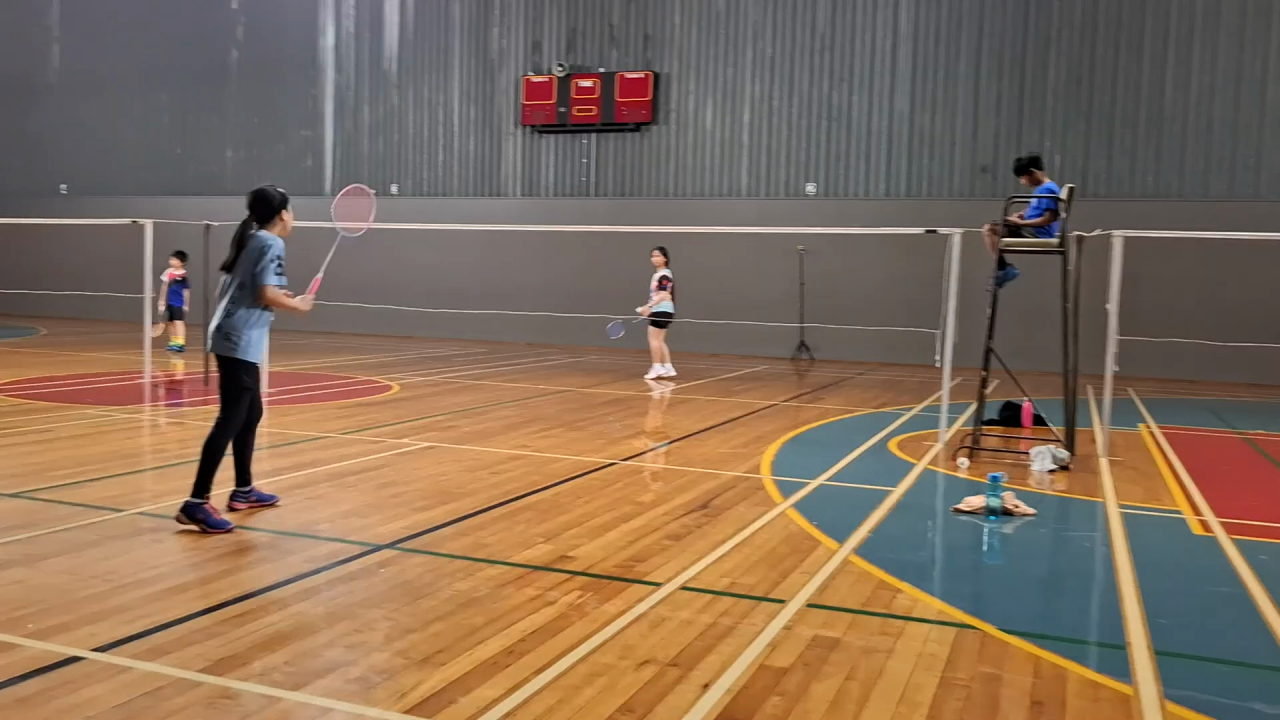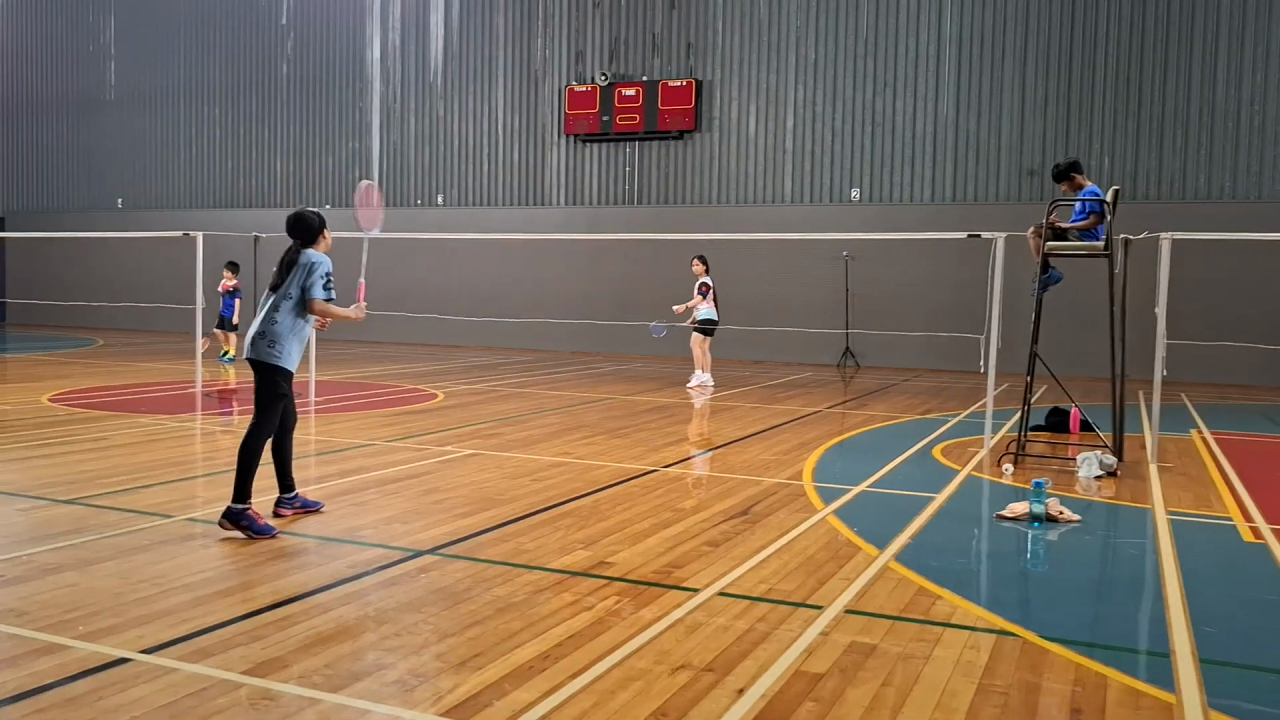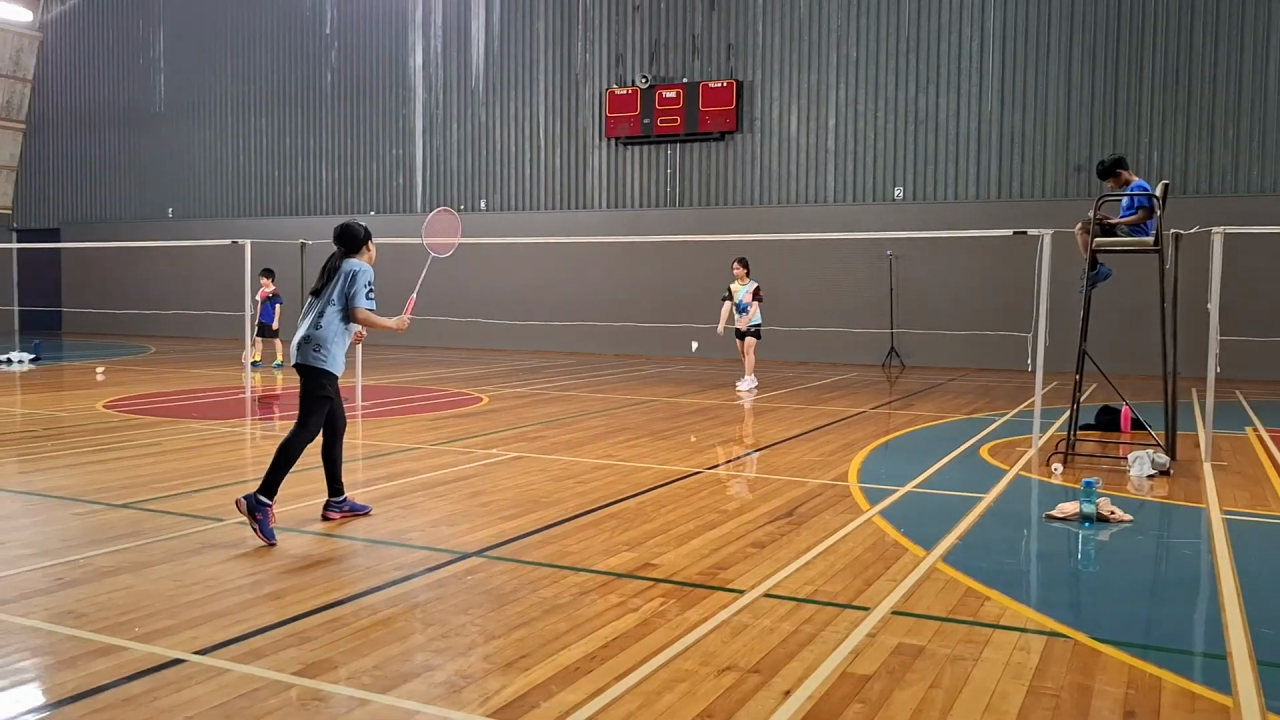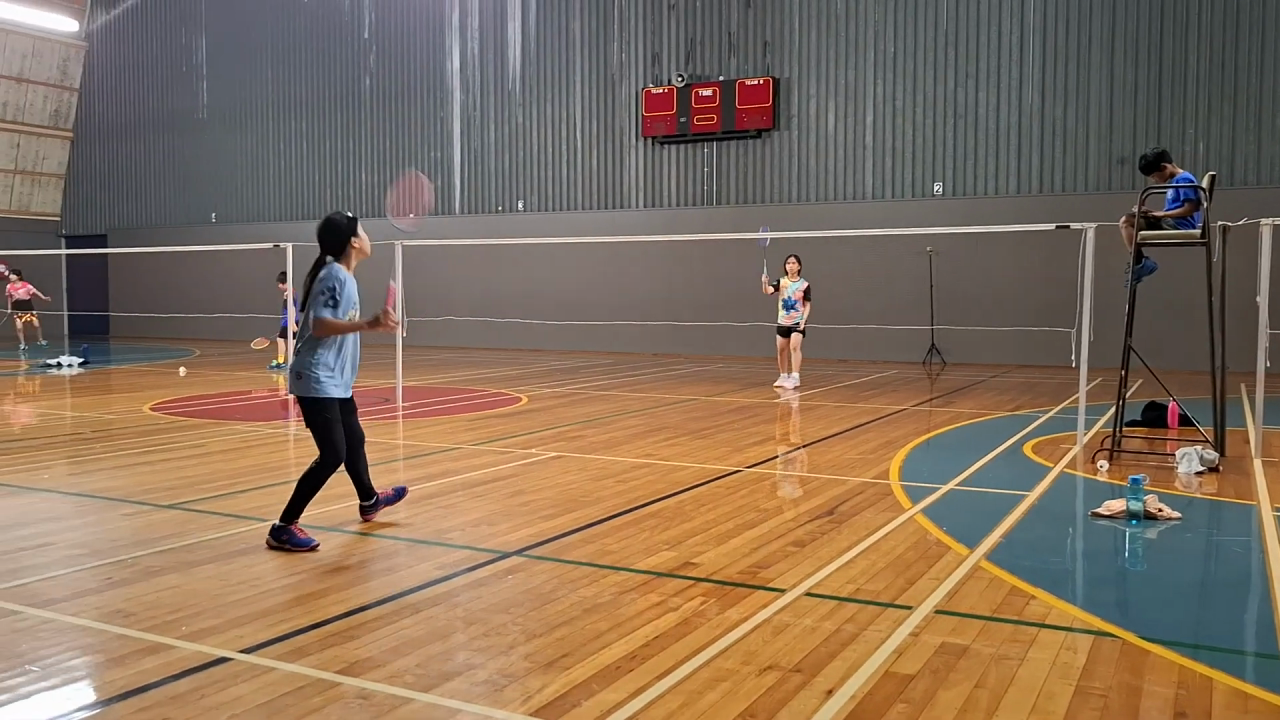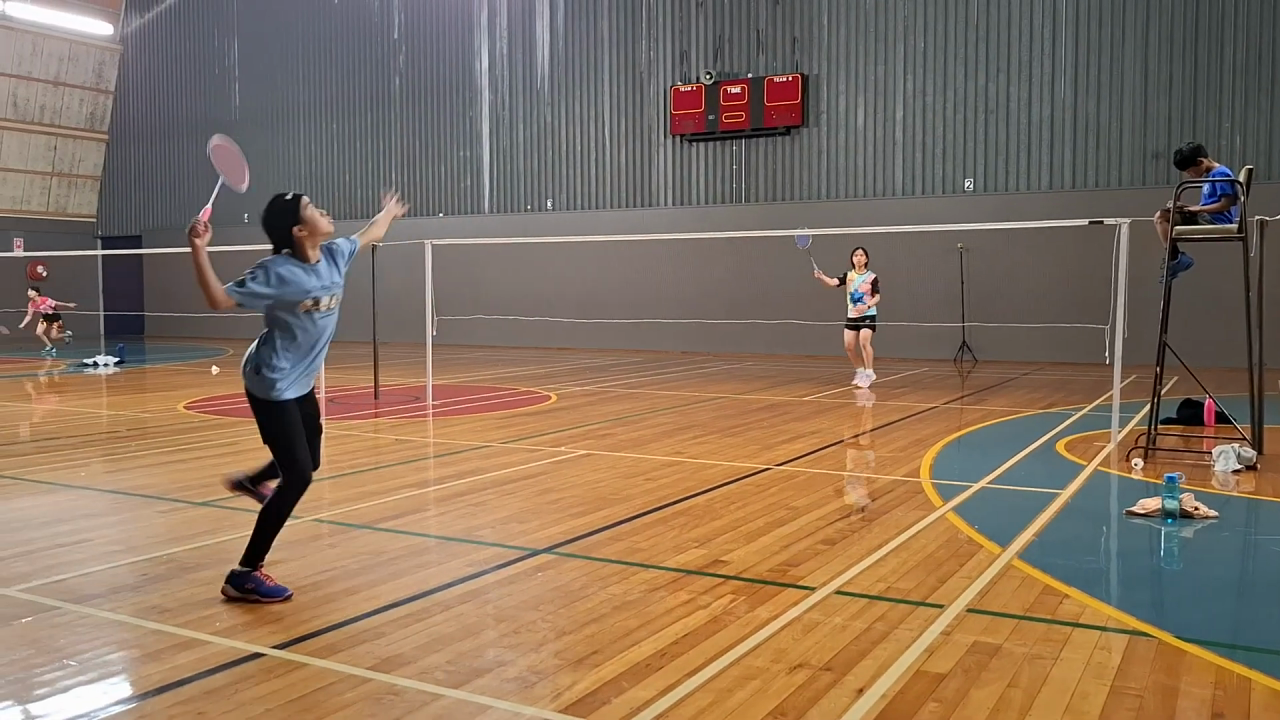
dt=0.5s
person 1, frame 1
left shoulder: (250, 240)
right shoulder: (271, 243)
right elbow: (268, 296)
left wrist: (284, 298)
right wrist: (297, 304)
left hip: (236, 340)
right hip: (240, 342)
left knee: (251, 412)
right knee: (233, 419)
left ankle: (243, 490)
right ankle: (196, 503)
person 1, frame 2
left shoulder: (292, 260)
right shoulder: (319, 260)
right elbow: (317, 305)
left wrist: (308, 322)
right wrist: (351, 313)
left hip: (265, 346)
right hip: (275, 350)
left knee: (285, 422)
right knee: (264, 425)
left ankle: (288, 497)
right ankle: (239, 508)
person 1, frame 3
left shoulder: (336, 269)
right shoulder: (361, 269)
right elbow: (360, 314)
left wrist: (347, 335)
right wrist: (393, 323)
left hip: (312, 352)
right hip: (321, 355)
left knee: (336, 425)
right knee: (307, 428)
left ankle: (336, 501)
right ankle: (260, 500)
person 1, frame 4
left shoulder: (342, 276)
right shoulder: (334, 277)
right elbow: (319, 327)
left wrist: (374, 323)
right wrist: (367, 325)
left hip: (337, 380)
right hip: (316, 382)
left knee: (353, 440)
right knee: (334, 455)
left ankle: (369, 500)
right ankle: (284, 527)
person 1, frame 5
left shoulder: (335, 254)
right shoulder: (274, 271)
left elbow: (369, 233)
right elbow: (219, 300)
left wrist: (390, 210)
right wrist: (199, 250)
left hip: (301, 382)
right hip: (273, 385)
left knee: (306, 462)
right knee: (298, 474)
left ankle: (252, 482)
right ankle: (246, 573)
